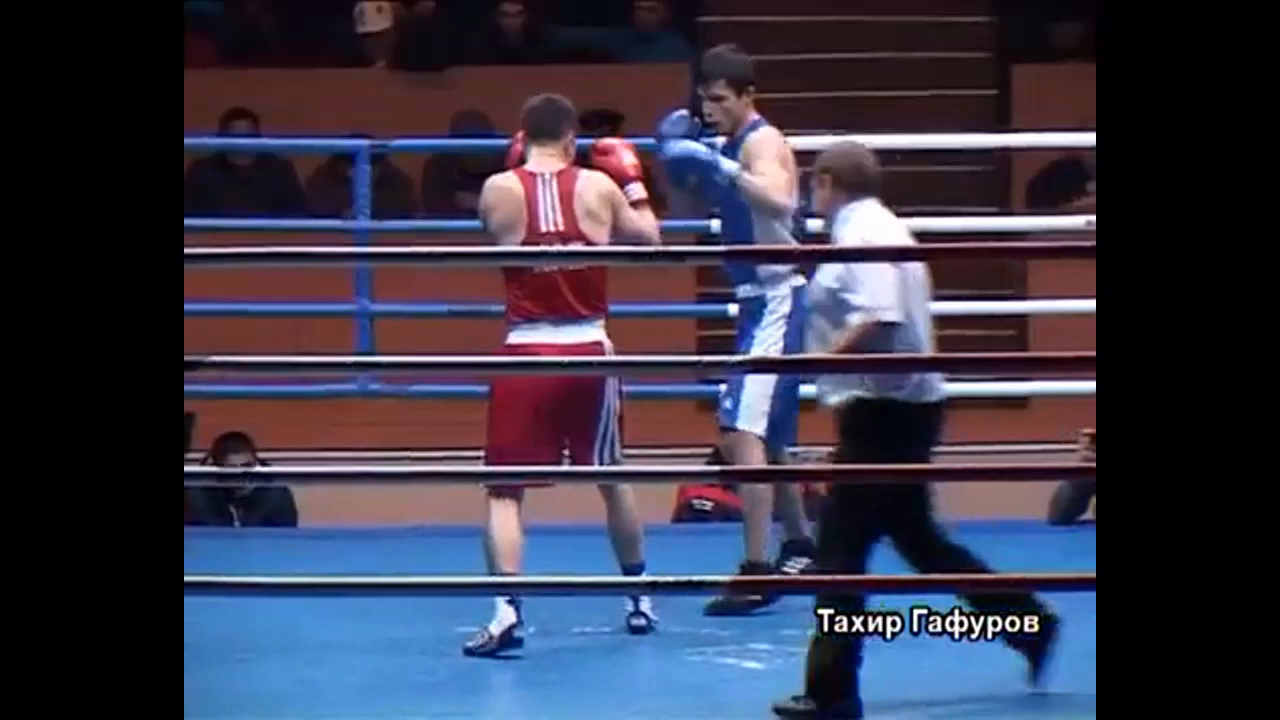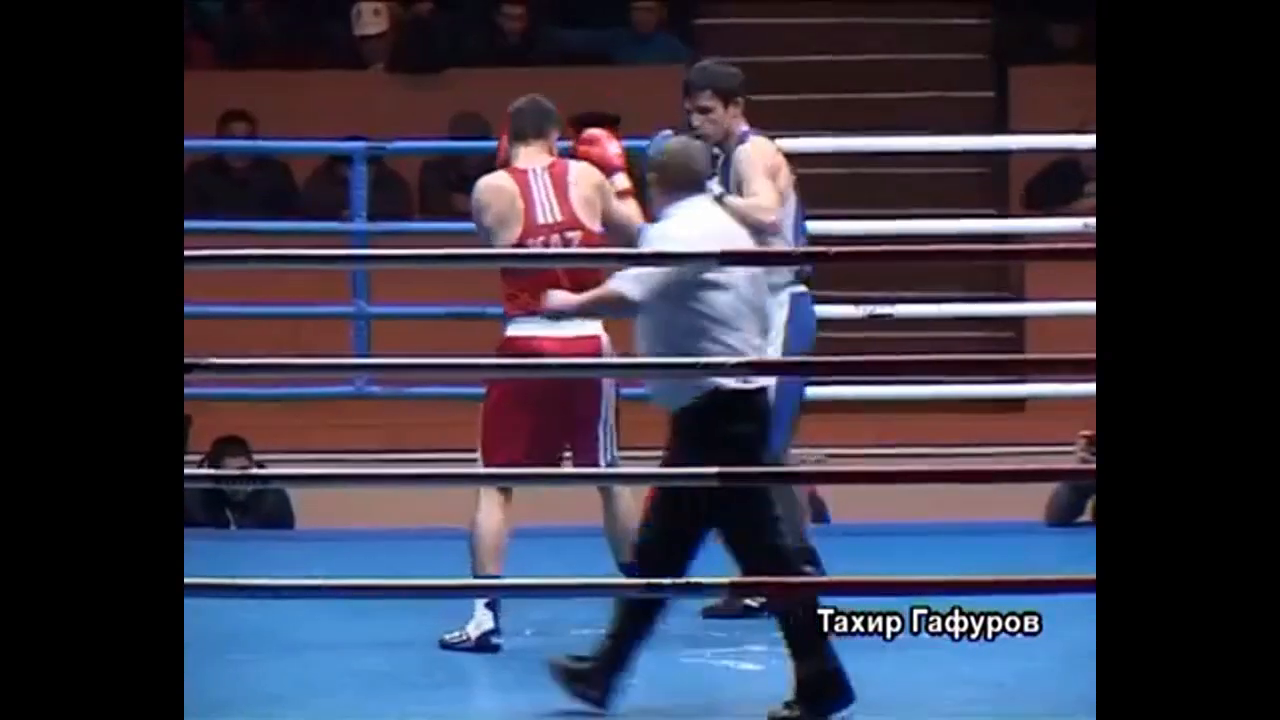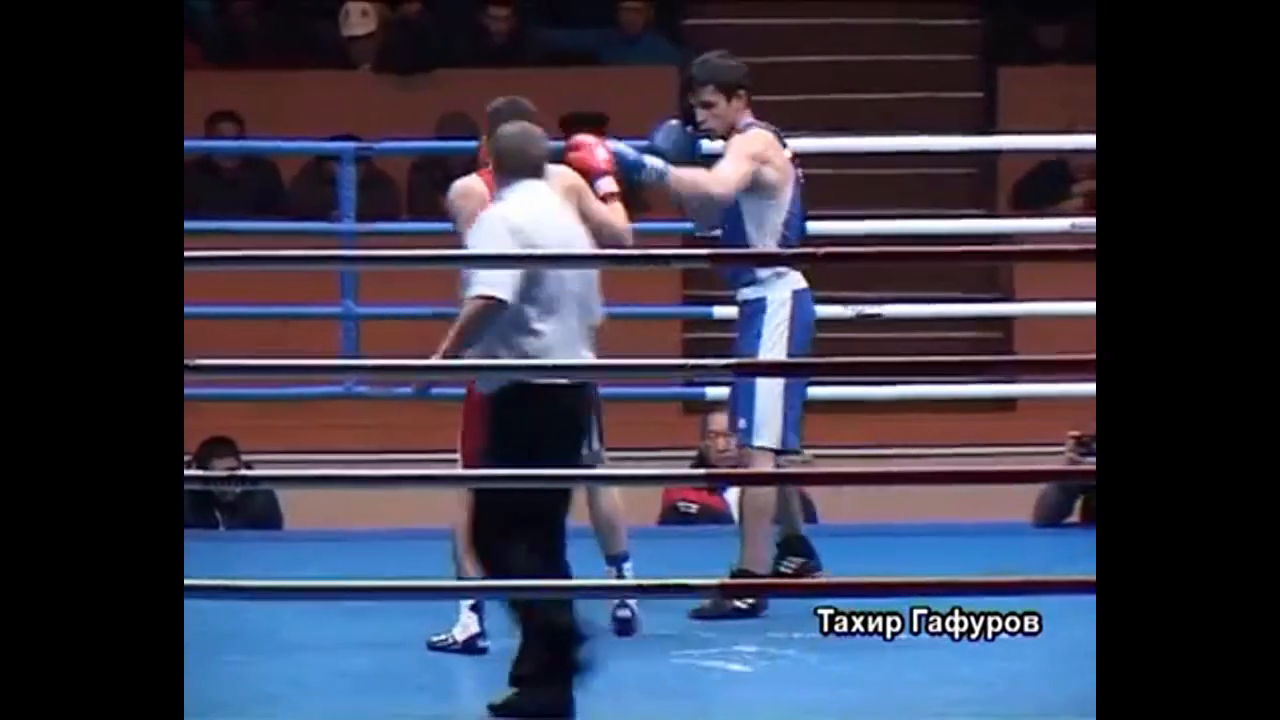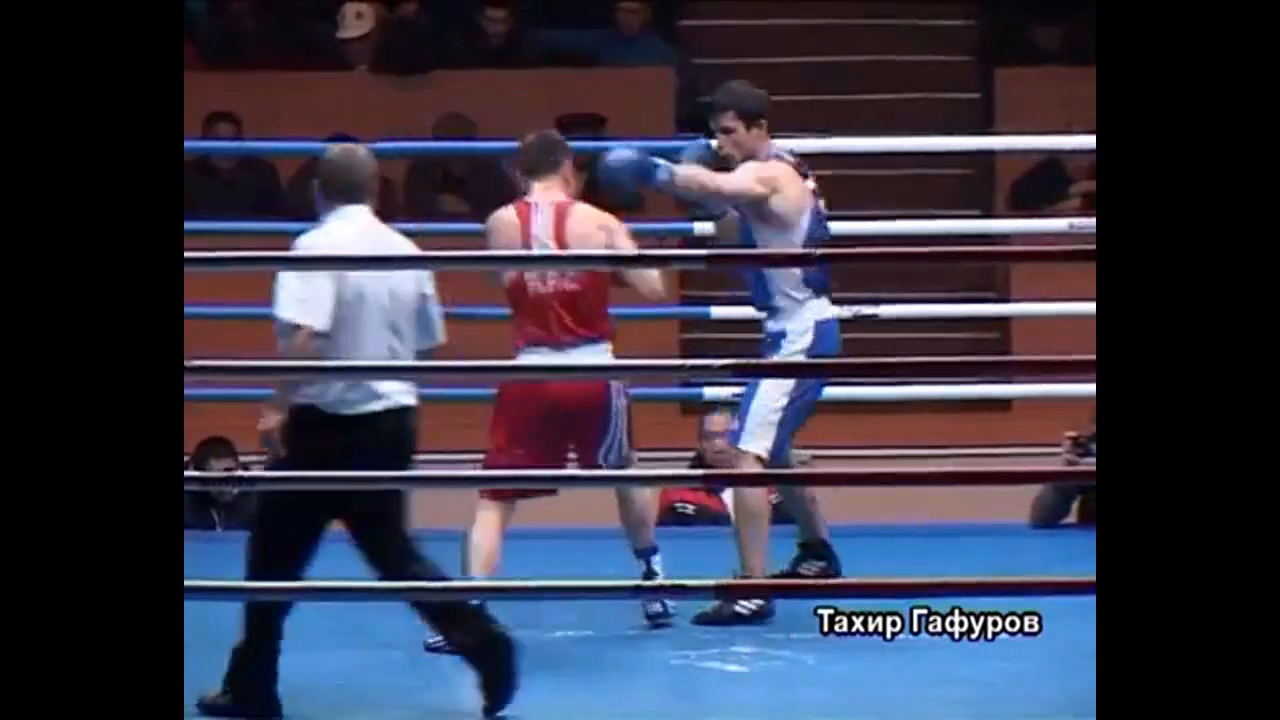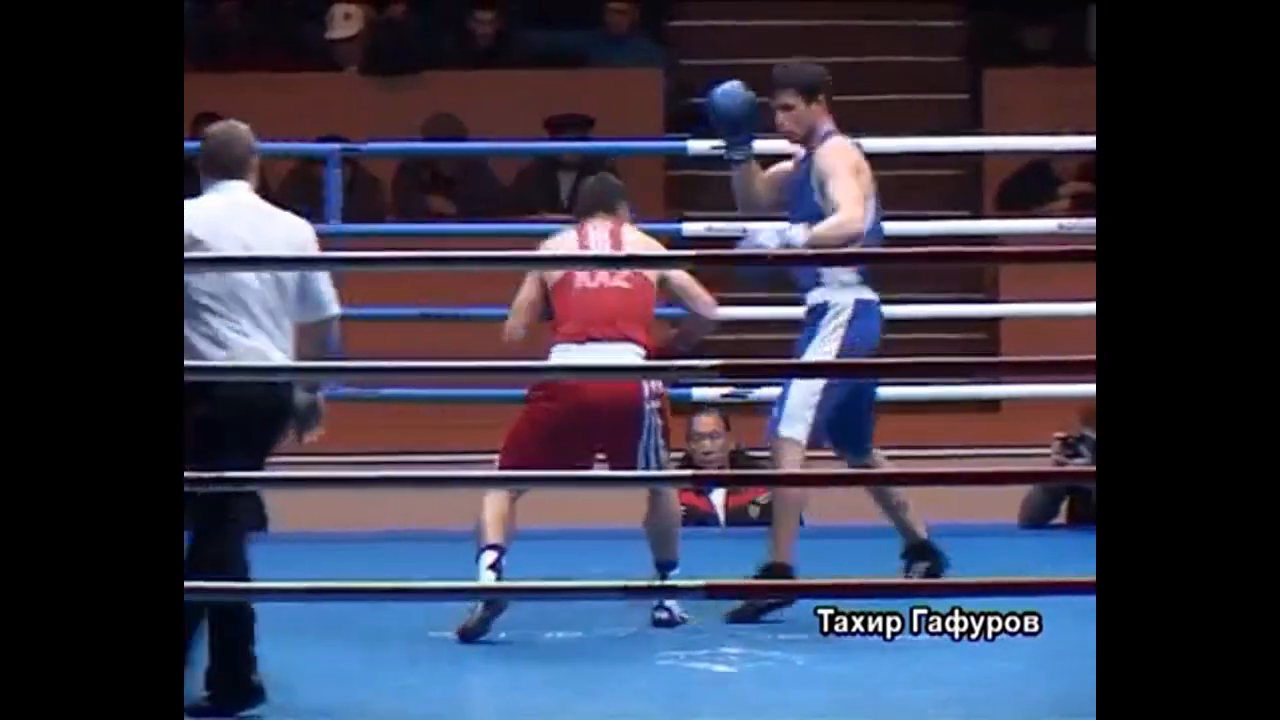
dt=0.3s
person 1, frame 1
left shoulder: (861, 238)
right shoulder: (880, 232)
left elbow: (877, 322)
left wrist: (820, 358)
left hip: (887, 412)
right hip: (896, 408)
left knee: (840, 549)
right knee: (919, 541)
right ankle: (1027, 623)
person 1, frame 2
left shoulder: (677, 232)
right shoulder: (728, 230)
left elbow: (625, 294)
right elbow: (758, 320)
left wrist: (568, 304)
left hip: (717, 409)
right hip: (723, 405)
left knee: (762, 548)
right knee: (658, 545)
right ankle: (603, 670)
person 1, frame 3
left shoulder: (503, 219)
right shoulder: (569, 221)
left elbow: (488, 302)
right elbow: (590, 317)
left wrist: (443, 358)
left hip: (526, 399)
right hip: (572, 395)
left knee: (498, 538)
right knee: (546, 540)
left ankle: (554, 654)
person 1, frame 4
left shoulder: (316, 247)
right shoulder: (406, 252)
left elbow: (305, 337)
right elbow: (428, 343)
left wrist: (278, 407)
left hip: (330, 426)
right hip: (395, 421)
left knee: (275, 553)
right knee: (398, 558)
right ankle: (485, 645)
person 1, frame 5
left shoulder: (188, 222)
right shoulder: (290, 229)
right elbow: (320, 321)
right wrist: (313, 392)
left hip: (211, 394)
right hip: (272, 393)
left knee: (220, 527)
right knee: (225, 525)
person 2, frame 1
left shoulder: (763, 141)
right shoulder: (739, 146)
left elbow: (780, 203)
right elbow: (699, 206)
left wrist: (714, 165)
right wrist: (684, 157)
left hip: (777, 302)
right hip: (757, 301)
left knee: (744, 434)
right knee: (748, 434)
left ankle: (759, 574)
right ankle: (800, 546)
person 2, frame 2
left shoulder: (753, 153)
right shoulder: (730, 156)
left elbow: (765, 217)
left wrist: (710, 193)
left hip: (779, 310)
right hip: (764, 309)
right knee: (768, 445)
right ankle: (803, 557)
person 2, frame 3
left shoulder: (754, 144)
right shoulder: (738, 147)
left elbow: (714, 190)
right elbow: (703, 205)
left wrist: (642, 162)
right wrist: (672, 169)
left hip: (776, 305)
right hip: (760, 306)
left knee: (758, 448)
right knee: (762, 442)
left ankle: (750, 584)
right ankle: (795, 551)
person 2, frame 4
left shoulder: (769, 175)
right shoulder: (764, 175)
left elbow: (715, 186)
right elbow: (731, 240)
left wrist: (653, 170)
right wrist: (672, 176)
left hip: (803, 333)
right hip: (792, 331)
left knee: (748, 453)
right knee: (768, 448)
left ankle: (750, 590)
right ankle: (817, 552)
person 2, frame 5
left shoulder: (835, 152)
right shoulder: (810, 158)
left elbow: (852, 223)
right elbow: (754, 200)
left wrist: (784, 238)
right wrist: (738, 144)
left hip: (843, 313)
right hip: (838, 313)
left knee: (787, 440)
right knee: (854, 449)
left ankle: (778, 571)
right ankle: (922, 550)
person 3, frame 1
left shoulder: (497, 189)
right shoulder: (599, 186)
right elbow: (652, 238)
right wrist: (631, 180)
left hip: (529, 352)
right hip: (591, 352)
left knee: (502, 490)
right knee: (612, 477)
left ankle: (506, 609)
right ankle: (640, 601)
person 3, frame 2
left shoulder: (489, 188)
right shoulder: (587, 176)
right elbow: (636, 229)
right wrist: (615, 166)
left hip: (526, 346)
right hip: (587, 344)
left knee: (494, 483)
right knee: (608, 475)
left ankle: (485, 615)
person 3, frame 3
left shoulder: (464, 192)
right shoulder: (564, 181)
right elbow: (622, 235)
right wrist: (601, 173)
left knee: (477, 490)
right knee: (592, 471)
left ankle: (470, 618)
right ankle: (623, 594)
person 3, frame 4
left shoulder: (500, 222)
right shoulder: (597, 222)
left elbow: (493, 277)
right elbow: (653, 289)
right wrist: (617, 264)
left hip: (533, 377)
right hip: (594, 374)
left knee: (494, 501)
right knee: (622, 473)
right ankle: (653, 587)
person 3, frame 5
left shoulder: (553, 250)
right shoulder: (647, 247)
left elbow: (515, 332)
right elbow: (707, 313)
right wrist: (677, 342)
left hip: (565, 376)
right hip: (628, 377)
left knee: (504, 482)
right knee: (658, 483)
left ankle: (491, 576)
right ankle: (668, 597)
